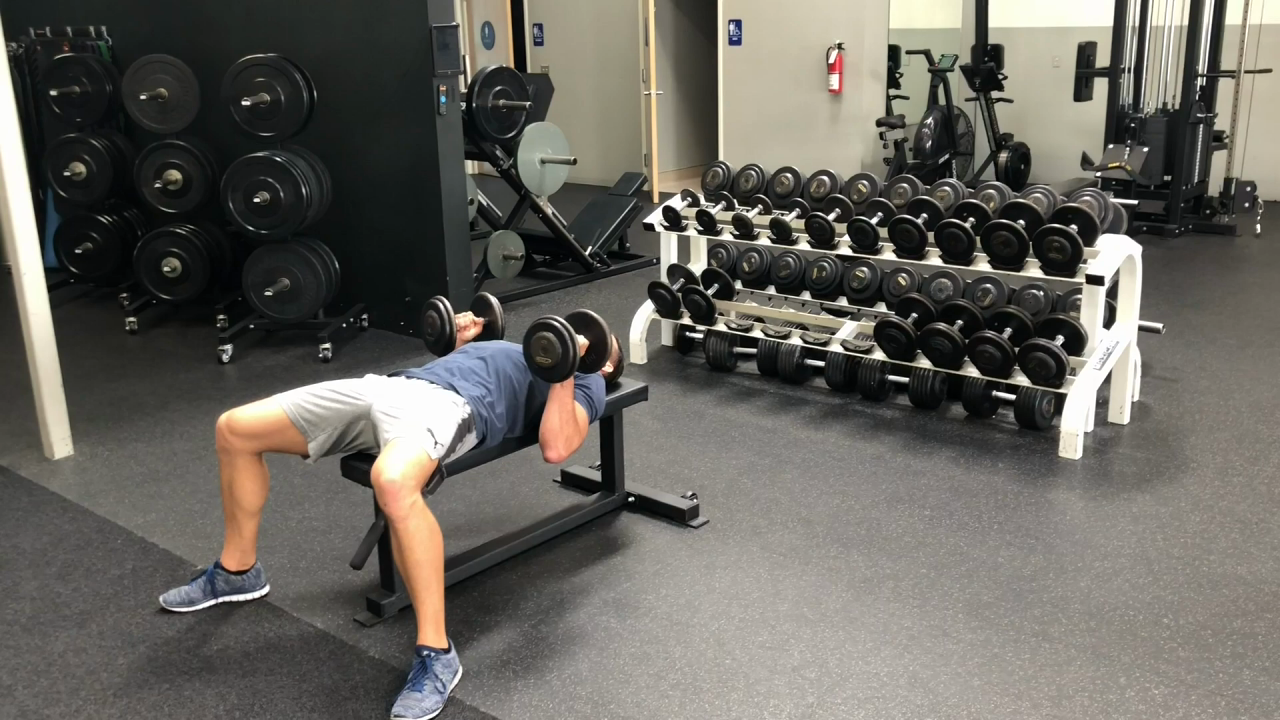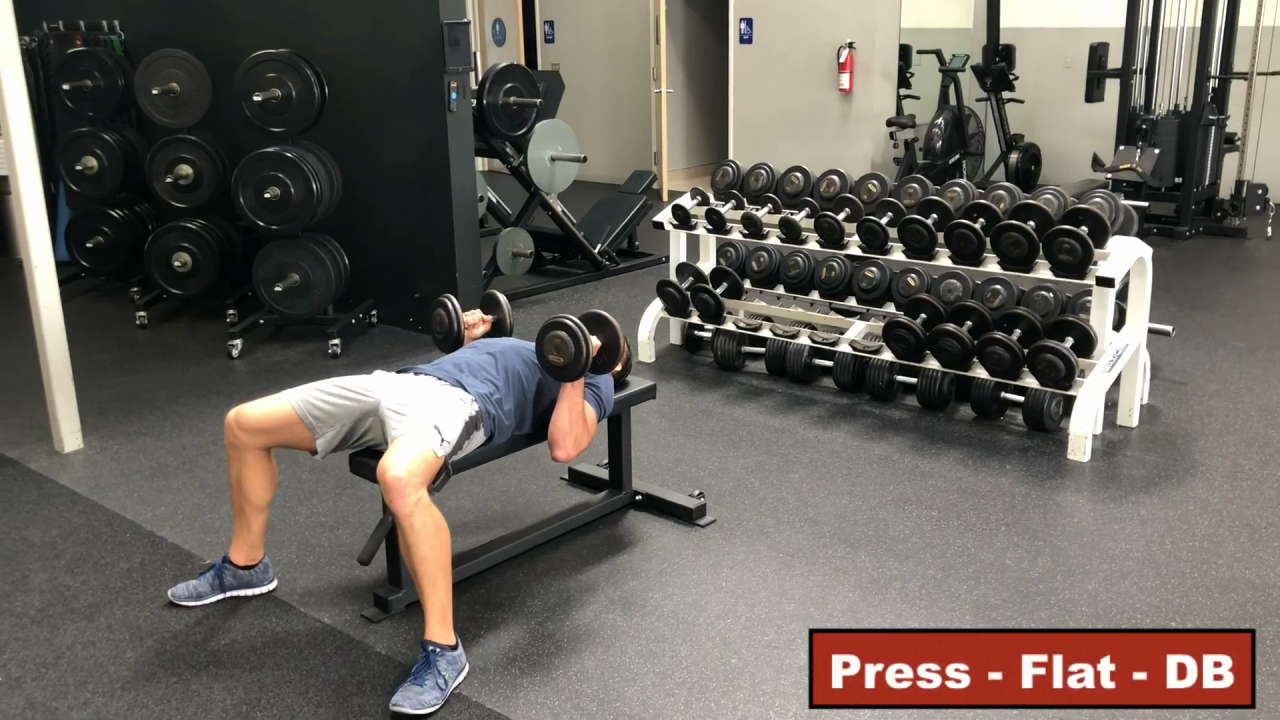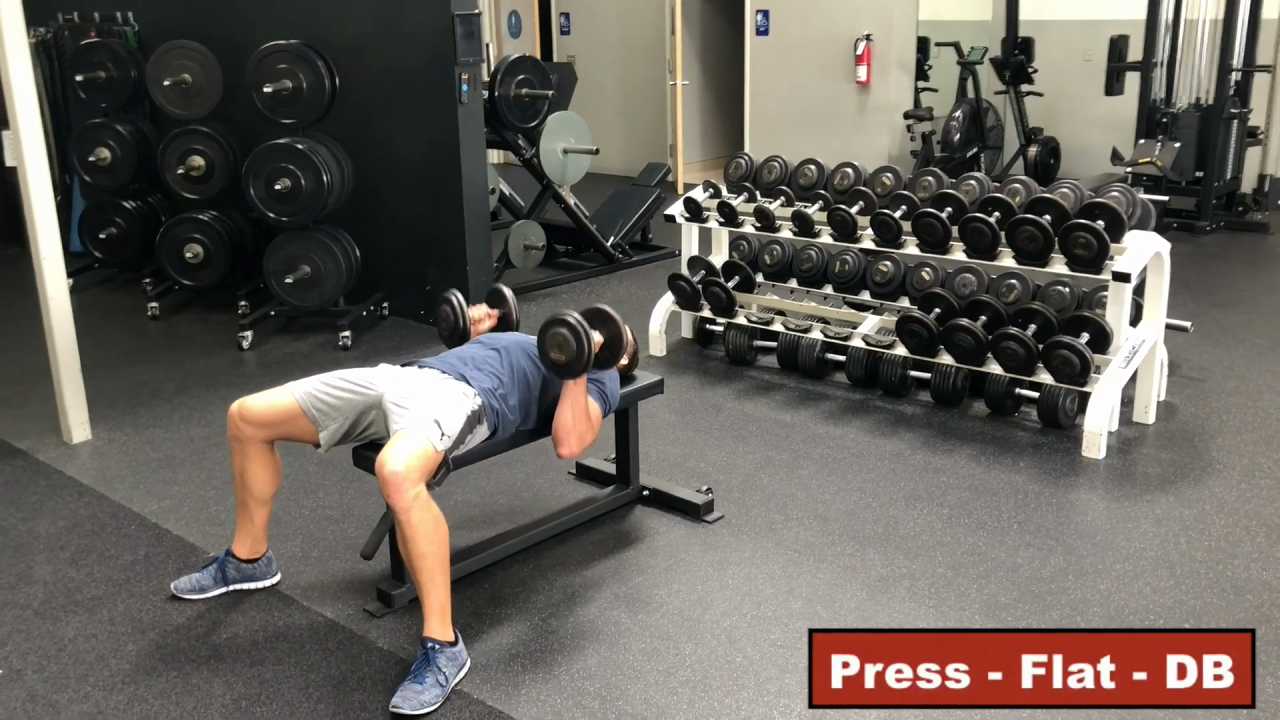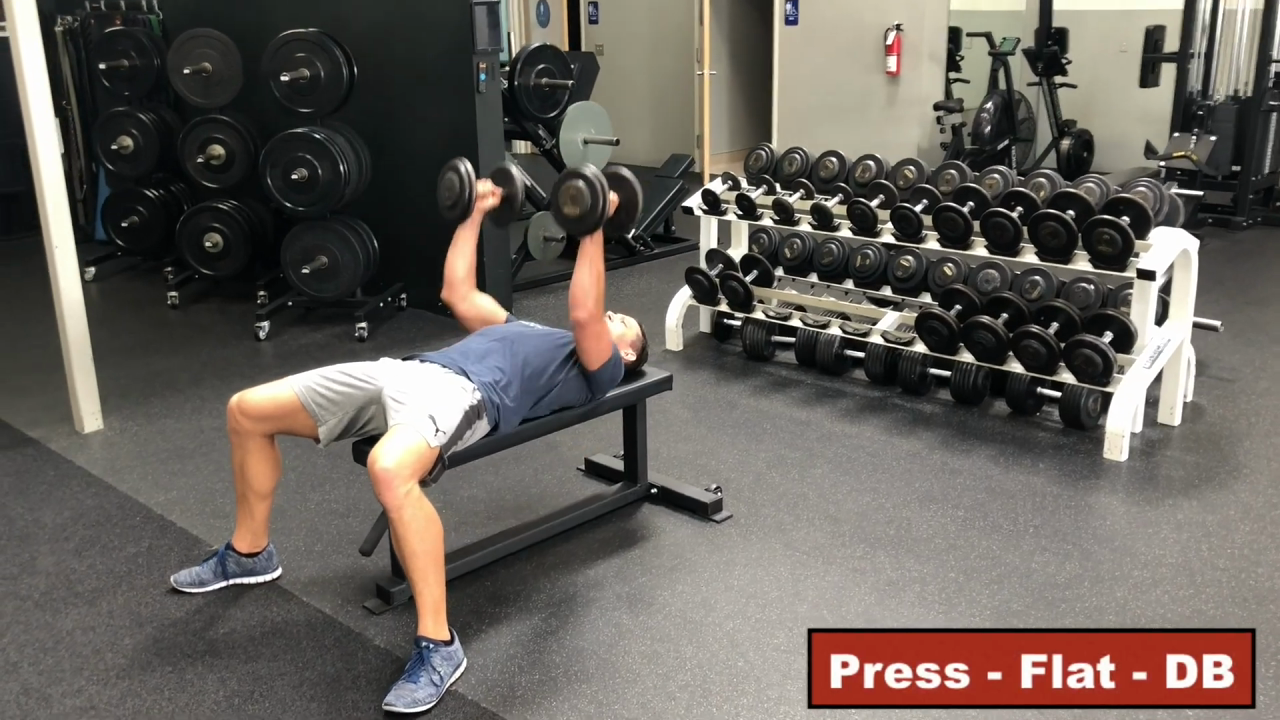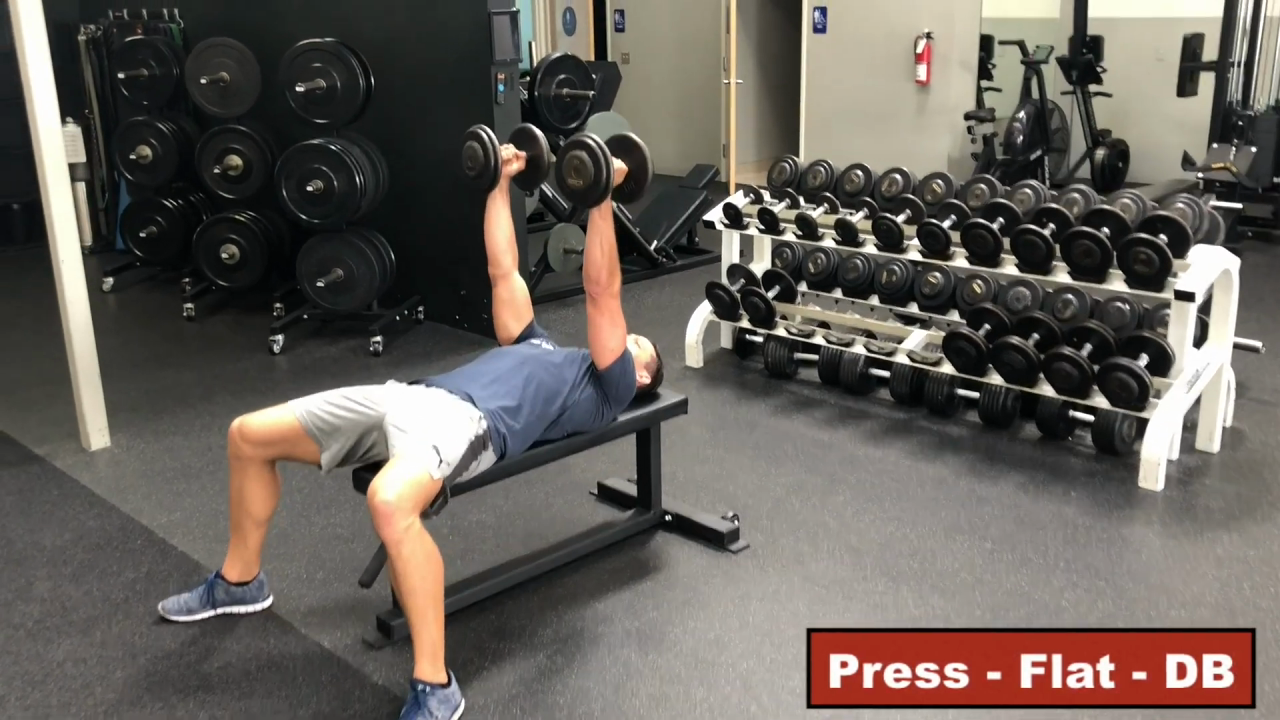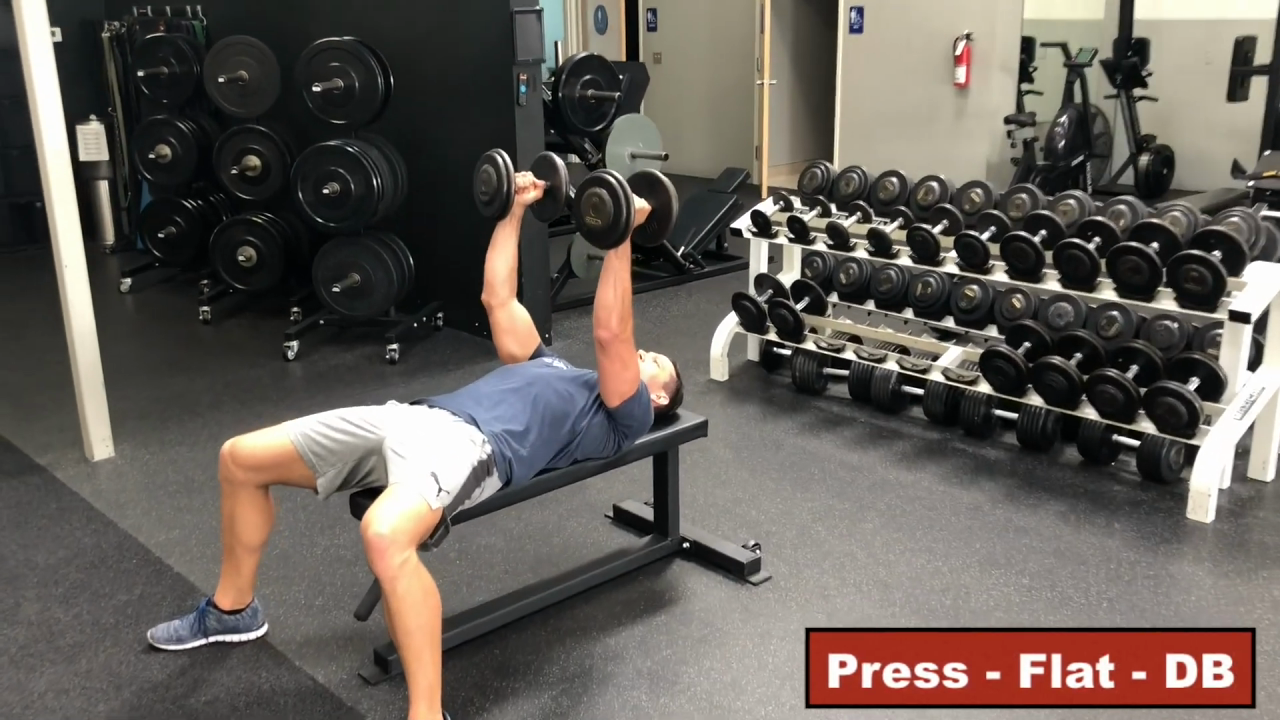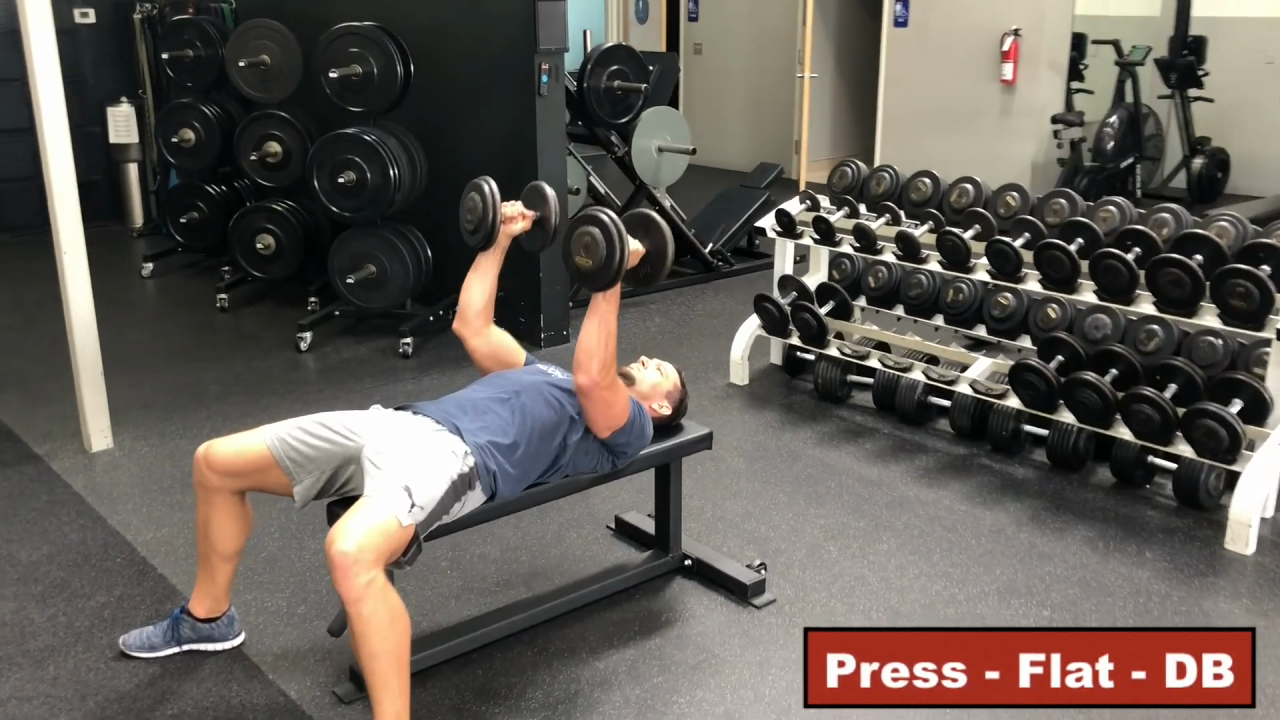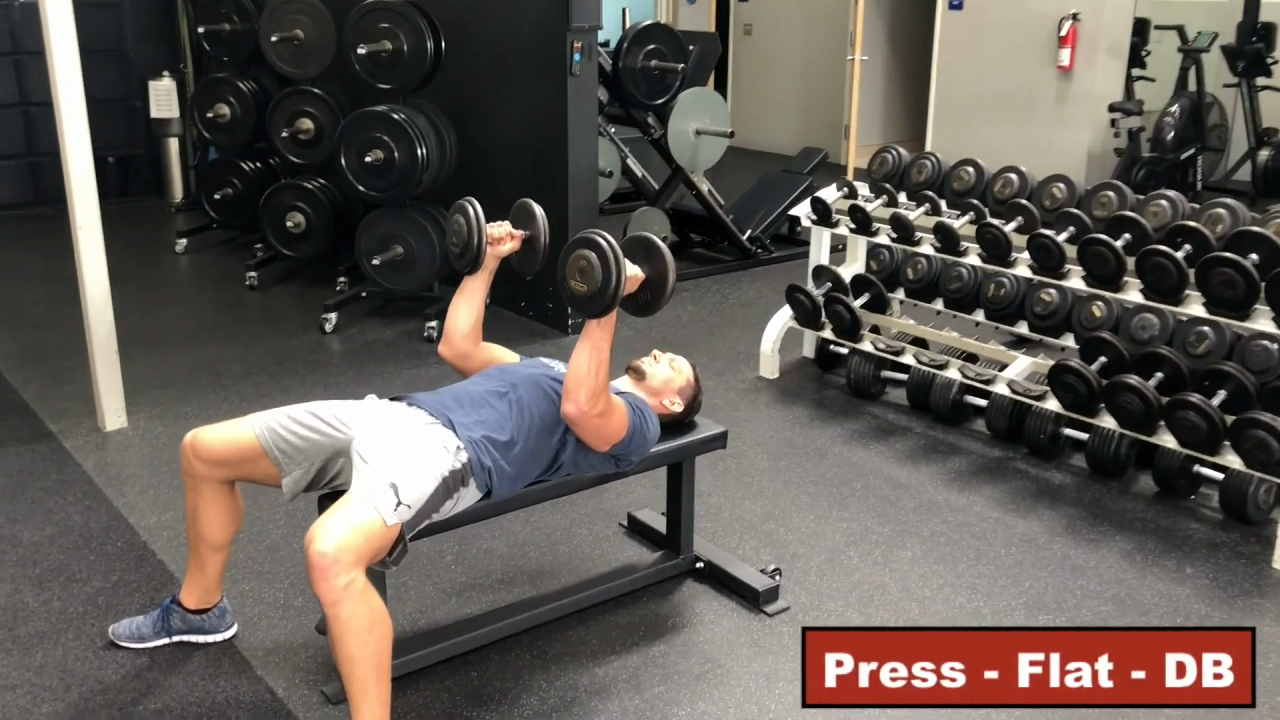
dt=0.5s
person 1, frame 1
left shoulder: (585, 381)
right shoulder: (529, 351)
left elbow: (555, 448)
right wrist: (459, 341)
left hip: (450, 404)
right hip: (388, 385)
left knee: (394, 483)
right knee: (235, 430)
left ankle: (436, 654)
right ankle: (238, 571)
person 1, frame 2
left shoulder: (594, 381)
right shoulder: (538, 351)
left elbow: (563, 447)
right wrist: (466, 339)
left hip: (457, 401)
right hip: (399, 382)
left knee: (400, 480)
right knee: (243, 426)
left ankle: (442, 650)
right ankle: (245, 566)
person 1, frame 3
left shoulder: (599, 377)
right shoulder: (545, 346)
left elbow: (568, 444)
left hip: (463, 397)
right hip: (405, 376)
left knee: (399, 474)
right knee: (247, 417)
left ankle: (442, 646)
right ankle: (249, 559)
person 1, frame 4
left shoulder: (601, 366)
right shoulder: (526, 328)
left elbow: (584, 313)
right elbow: (456, 292)
right wrist: (475, 213)
left hip: (464, 390)
right hip: (406, 369)
left knee: (390, 470)
right knee: (246, 411)
left ankle: (437, 645)
right ankle: (249, 552)
person 1, frame 5
left shoulder: (611, 387)
right shoulder: (539, 347)
left elbow: (601, 293)
right elbow: (503, 270)
left wrist: (601, 201)
right wrist: (501, 183)
left hip: (468, 421)
right hip: (409, 395)
left knee: (391, 502)
right knee: (247, 435)
right ankle: (240, 581)
person 1, frame 6
left shoulder: (627, 416)
right shoulder: (553, 367)
left elbow: (610, 333)
right elbow: (499, 299)
left wrist: (621, 241)
right wrist: (515, 211)
left hip: (472, 444)
right hip: (411, 416)
left knee: (386, 537)
right knee: (239, 458)
right ankle: (233, 609)
person 1, frame 7
left shoulder: (627, 427)
right shoulder: (550, 374)
left elbow: (592, 379)
right elbow: (471, 326)
left wrist: (610, 280)
right wrist: (500, 240)
left hip: (455, 456)
right hip: (395, 423)
left knee: (352, 555)
right knee: (214, 462)
right ankle: (208, 617)
person 1, frame 8
left shoulder: (635, 424)
right shoulder: (556, 370)
left elbow: (580, 409)
right elbow: (457, 345)
left wrist: (607, 307)
right wrist: (489, 261)
left hip: (450, 450)
right hip: (393, 414)
left knee: (332, 555)
right knee: (202, 451)
right ankle: (200, 607)
